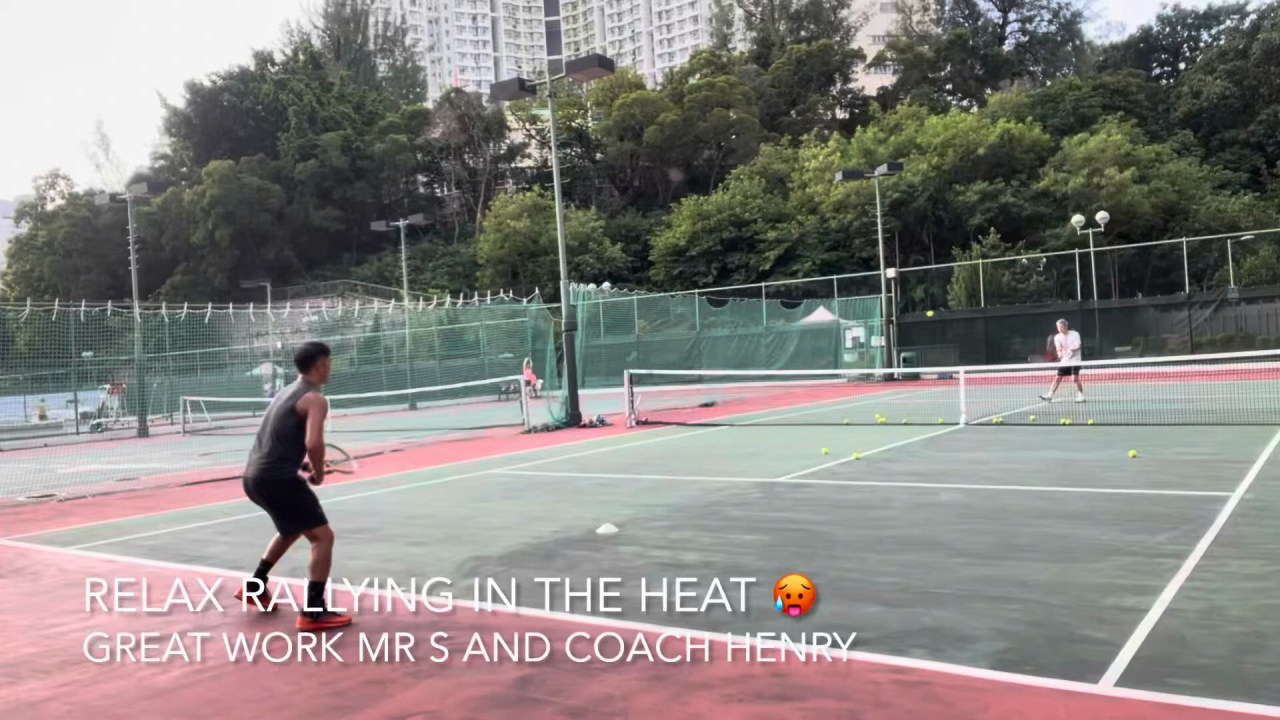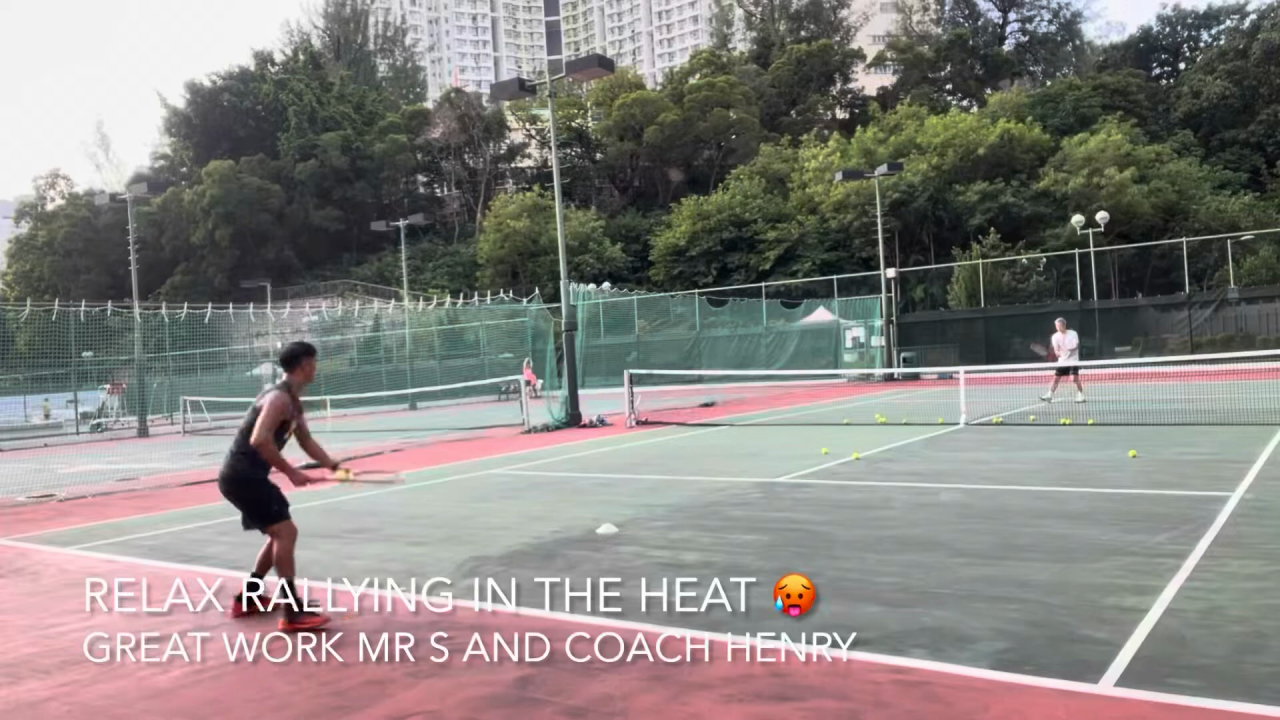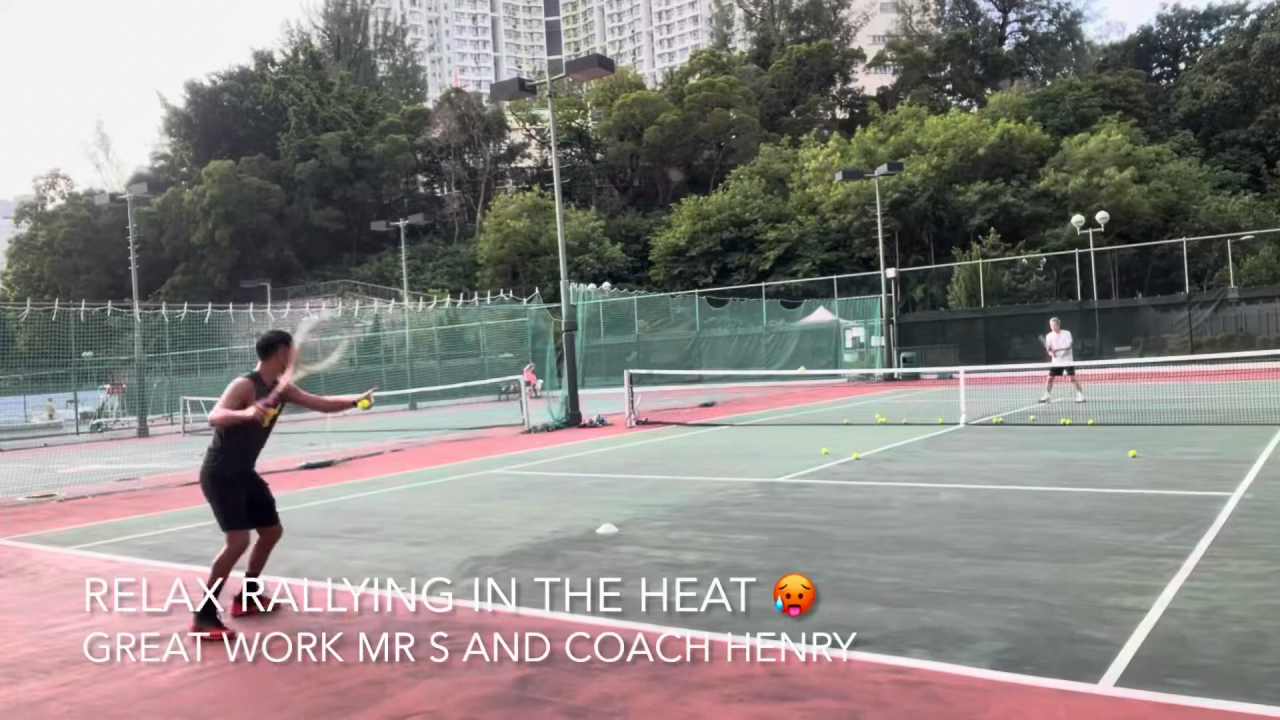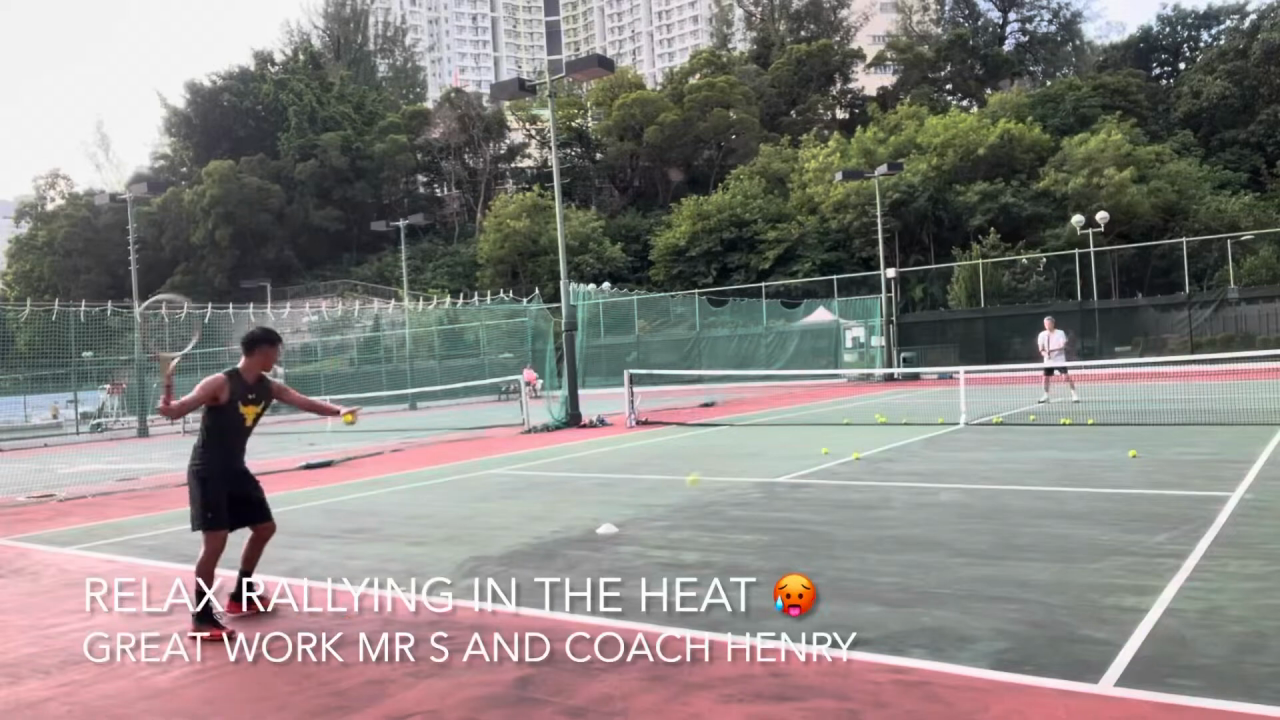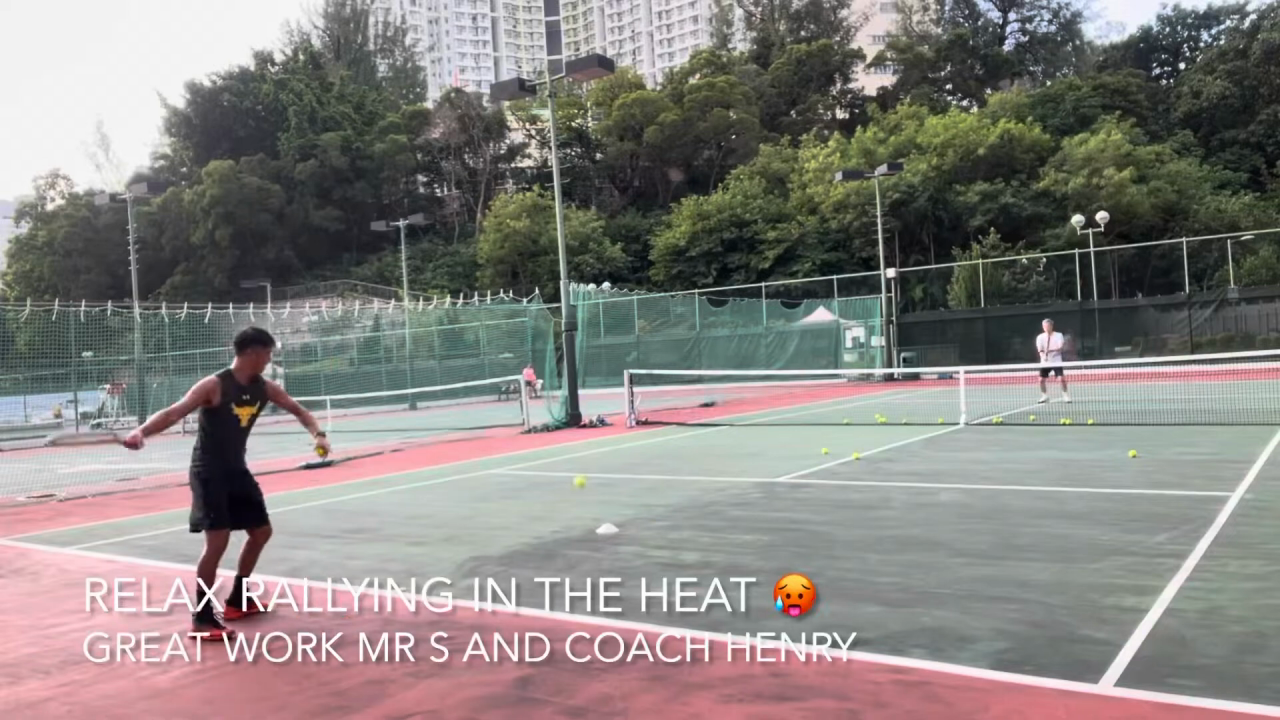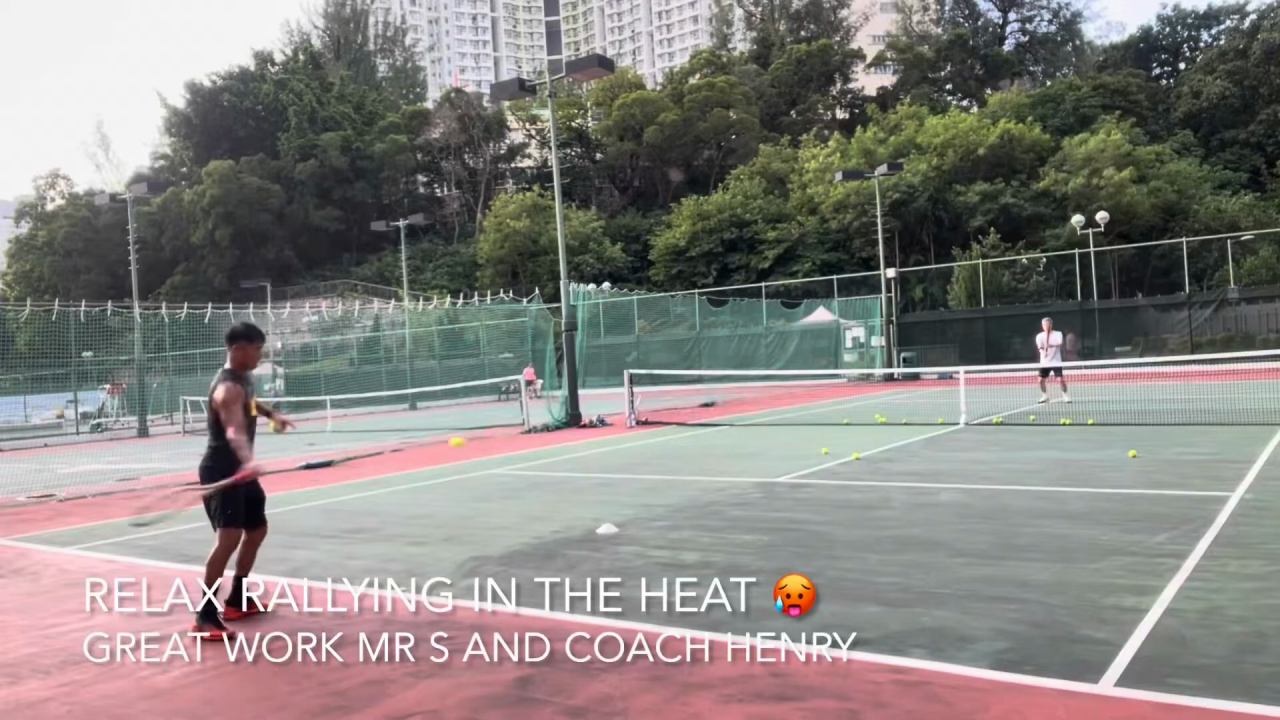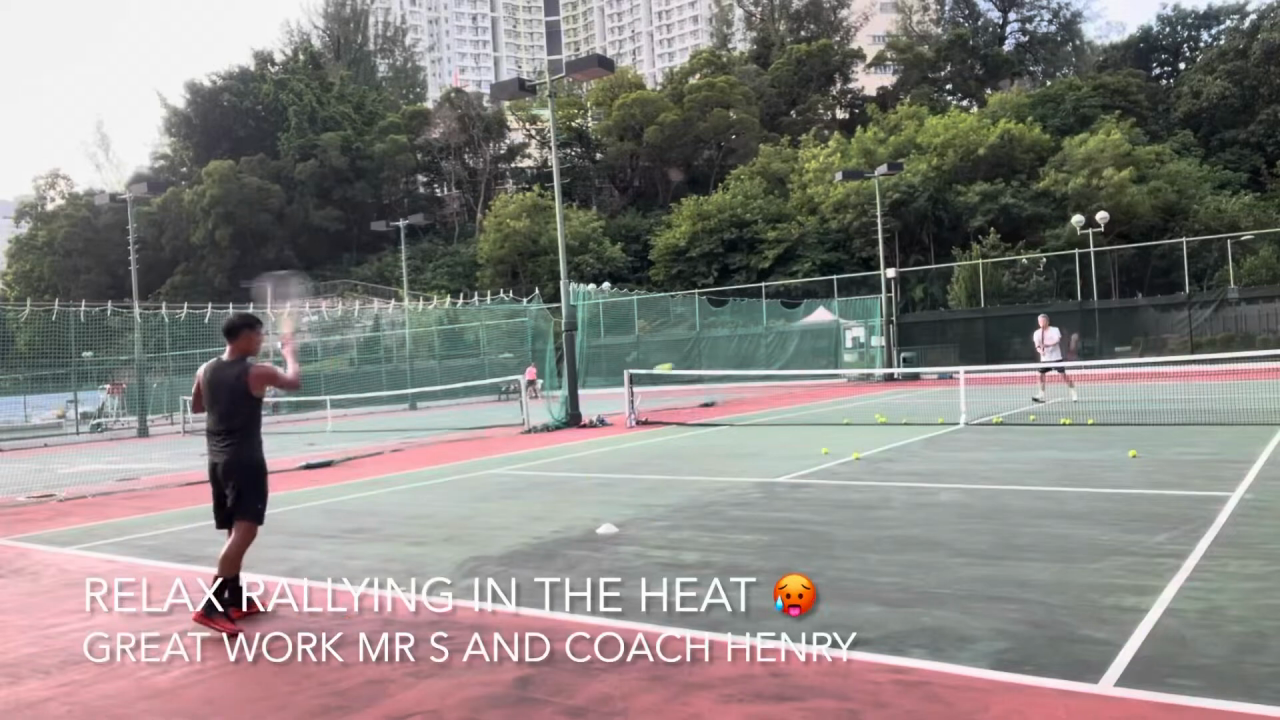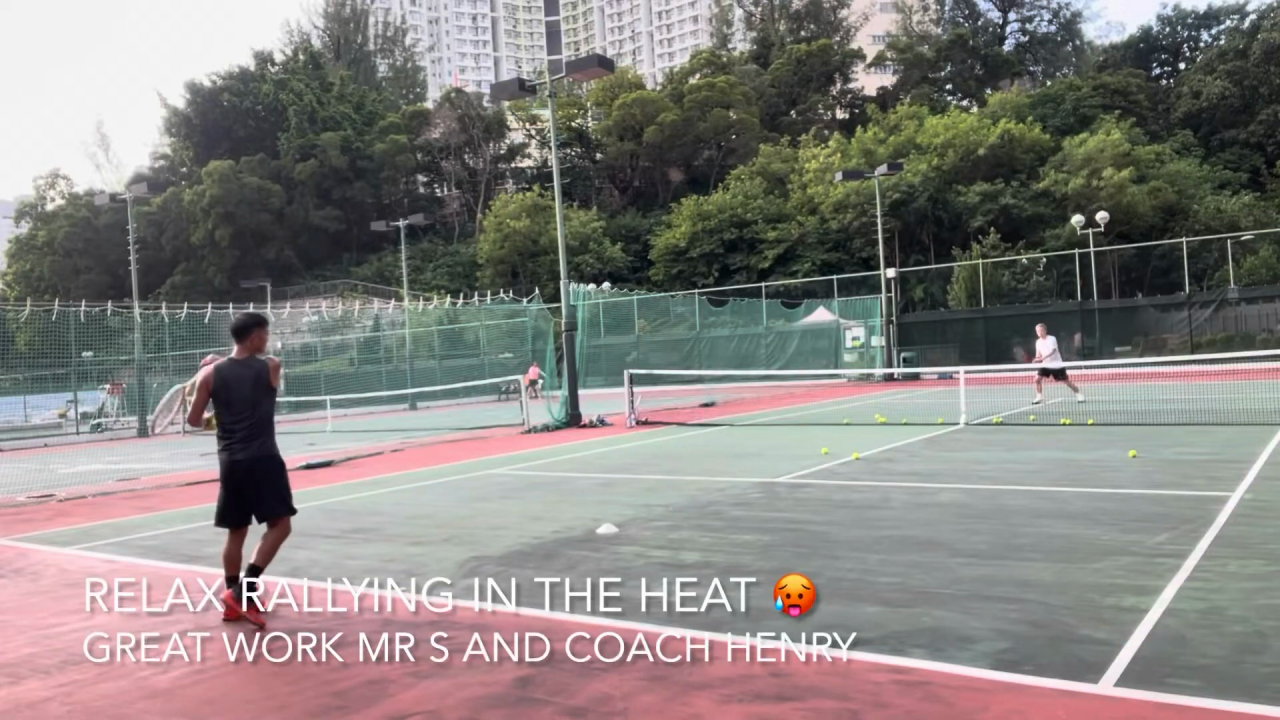
dt=0.2s
person 1, frame 1
left shoulder: (289, 393)
right shoulder: (314, 399)
right elbow: (314, 444)
left wrist: (309, 467)
right wrist: (318, 471)
left hip: (257, 477)
right hip: (276, 479)
left knee: (295, 528)
right knee: (322, 536)
left ankle: (255, 586)
right ankle: (313, 613)
person 1, frame 2
left shoulder: (292, 401)
right shoulder: (281, 399)
left elbow: (307, 441)
right elbow: (258, 441)
left wrist: (335, 466)
right wrist: (291, 472)
left hip: (251, 476)
right hip: (242, 477)
left knee: (280, 534)
right knee: (286, 532)
left ankle: (248, 598)
right ankle: (293, 612)
person 1, frame 3
left shoulder: (281, 389)
right shoulder: (244, 386)
left elbow: (321, 403)
right elbow: (215, 418)
left wrist: (354, 400)
right wrist: (247, 414)
left hip: (244, 473)
right hip: (220, 473)
left knee: (271, 532)
right knee: (237, 541)
left ankle: (246, 598)
right ankle: (204, 615)
person 1, frame 4
left shoulder: (270, 387)
right shoulder: (220, 383)
left elbow: (308, 403)
right elbow: (182, 407)
left wrist: (339, 412)
right wrist: (167, 407)
left hip: (236, 470)
right hip: (208, 470)
left knee: (264, 529)
right knee: (215, 543)
left ankle: (238, 598)
right ankle: (202, 617)
person 1, frame 5
left shoulder: (264, 387)
right shoulder: (213, 386)
left elbow: (296, 410)
right elbow: (172, 413)
left wrist: (318, 434)
right wrist: (140, 432)
left hip: (236, 471)
right hip: (208, 473)
left knee: (261, 531)
right knee: (217, 541)
left ankle: (236, 601)
right ankle: (202, 617)
person 1, frame 6
left shoulder: (241, 378)
right shoulder: (229, 388)
left elbow: (251, 404)
right elbow: (234, 431)
left wrist: (273, 415)
right wrist: (247, 461)
left hip: (237, 470)
right hip: (222, 470)
left knee: (257, 531)
right knee: (229, 536)
left ankle: (237, 601)
right ankle: (207, 616)
person 1, frame 7
left shoulder: (206, 372)
right shoulder: (256, 372)
left elbow: (198, 405)
right elbow: (293, 380)
right wrist: (289, 349)
left hip: (218, 462)
right hip: (246, 463)
left knee: (239, 532)
right knee: (244, 533)
left ankle: (233, 601)
right ankle: (211, 606)
person 1, frame 8
left shoulder: (210, 374)
right shoulder: (271, 367)
left elbow: (193, 419)
left hip: (230, 463)
right hip: (263, 460)
left knee: (236, 532)
right knee: (280, 526)
left ankle: (235, 600)
right ankle: (243, 588)
